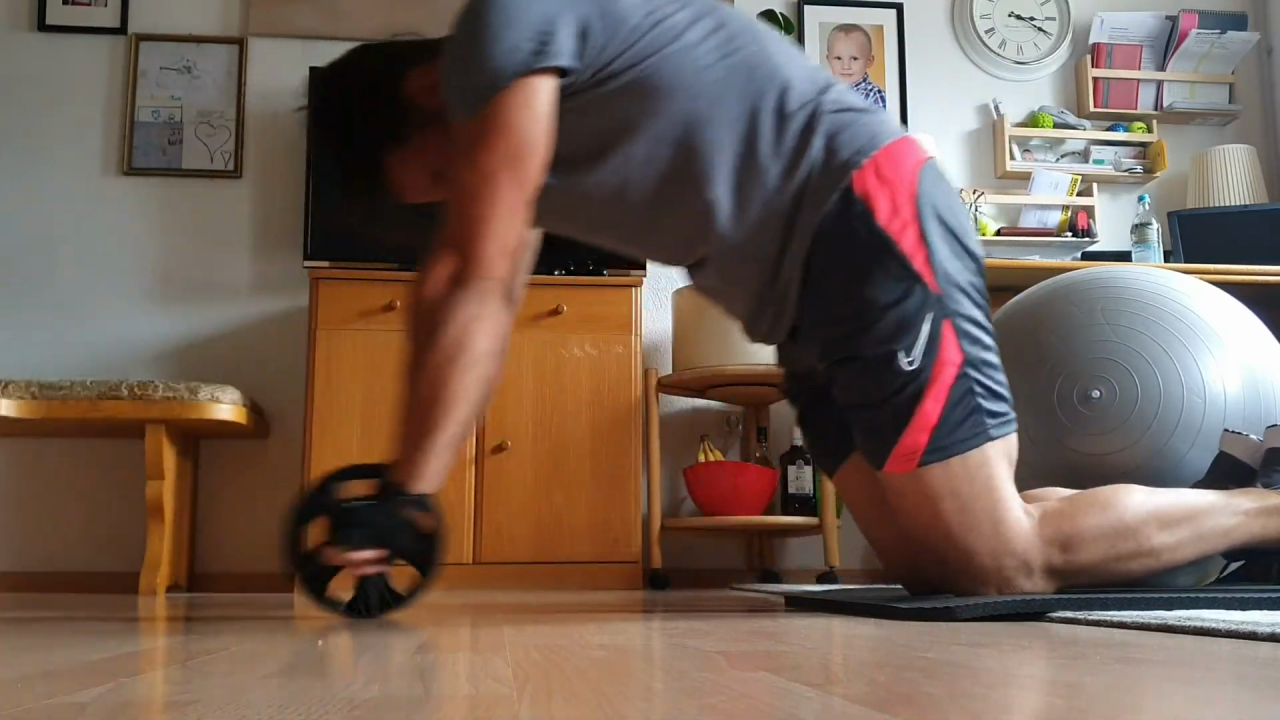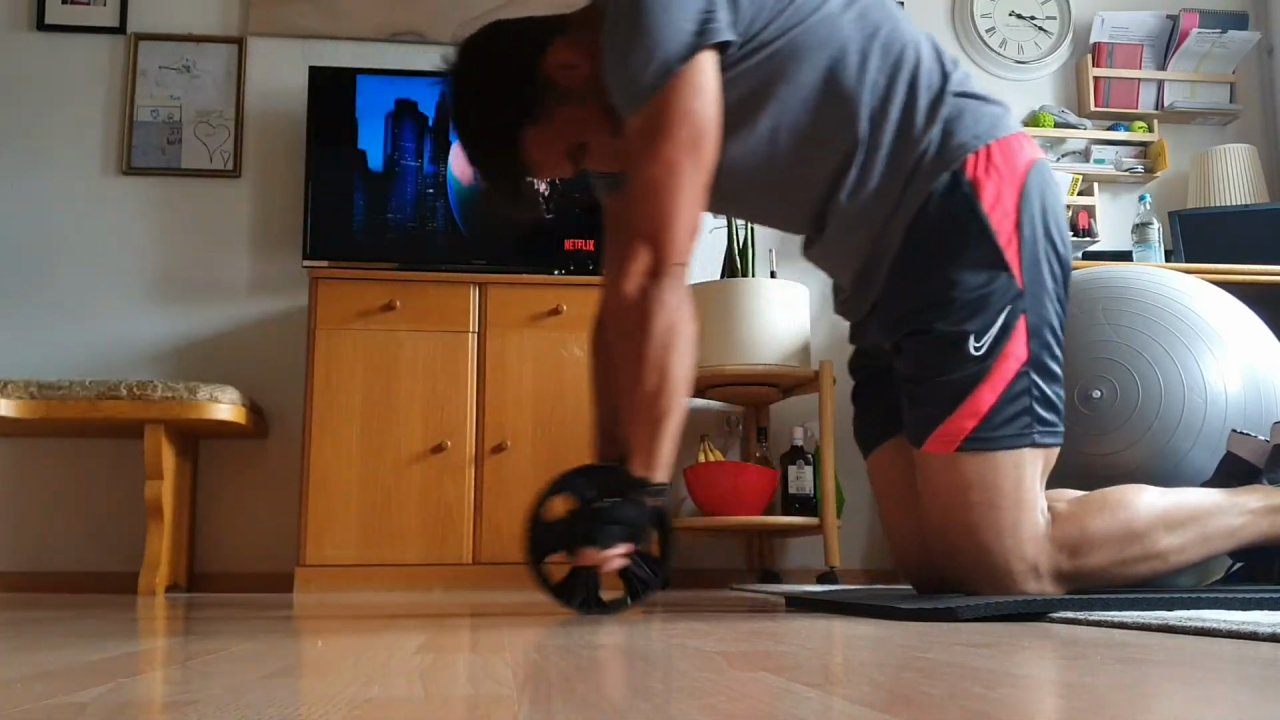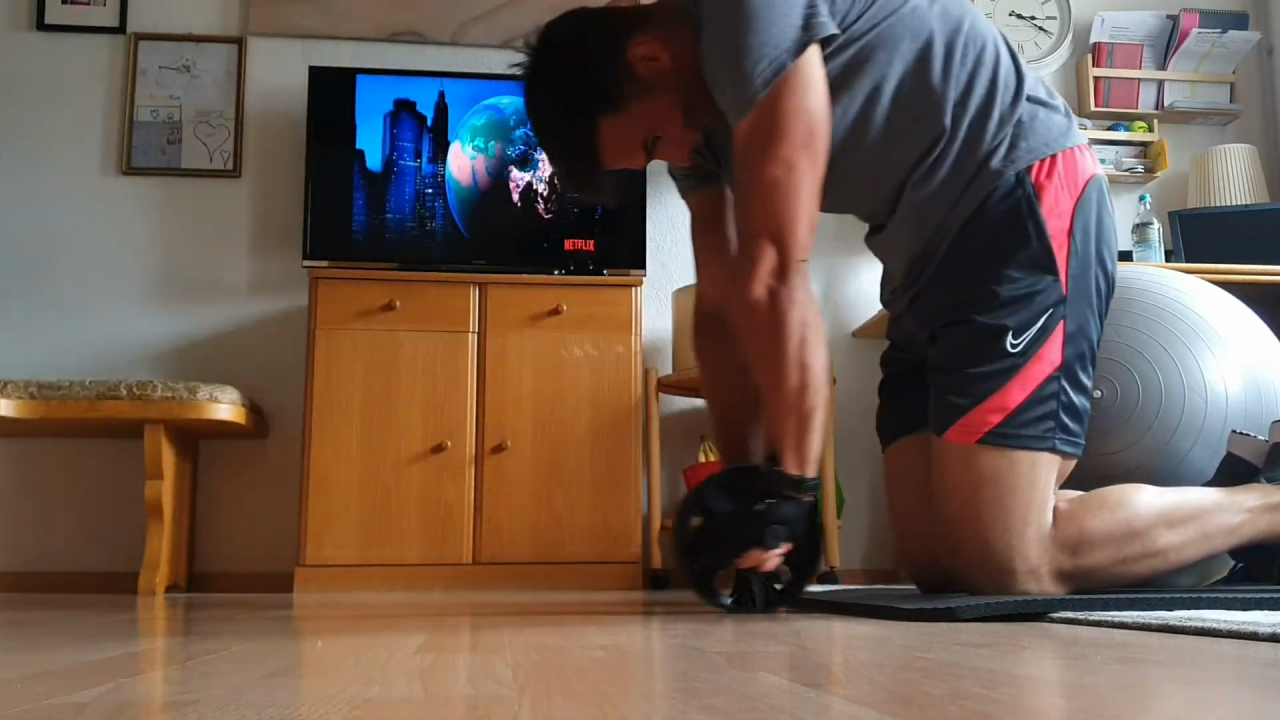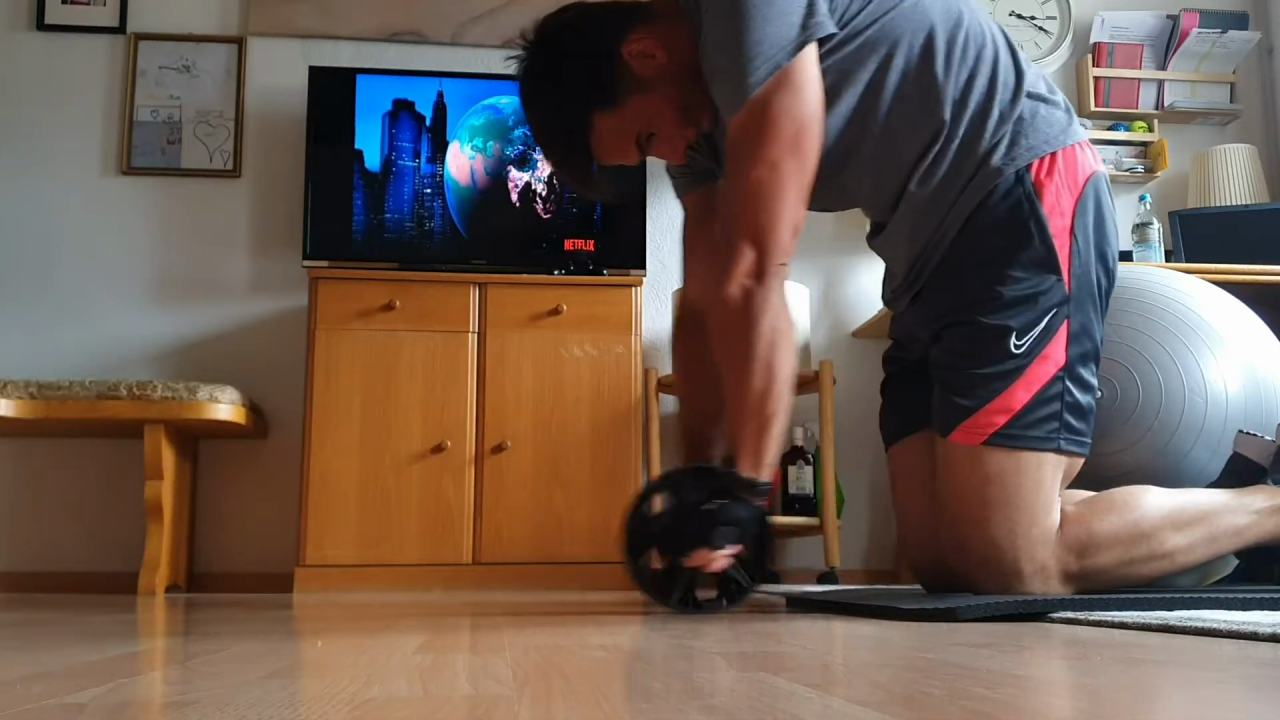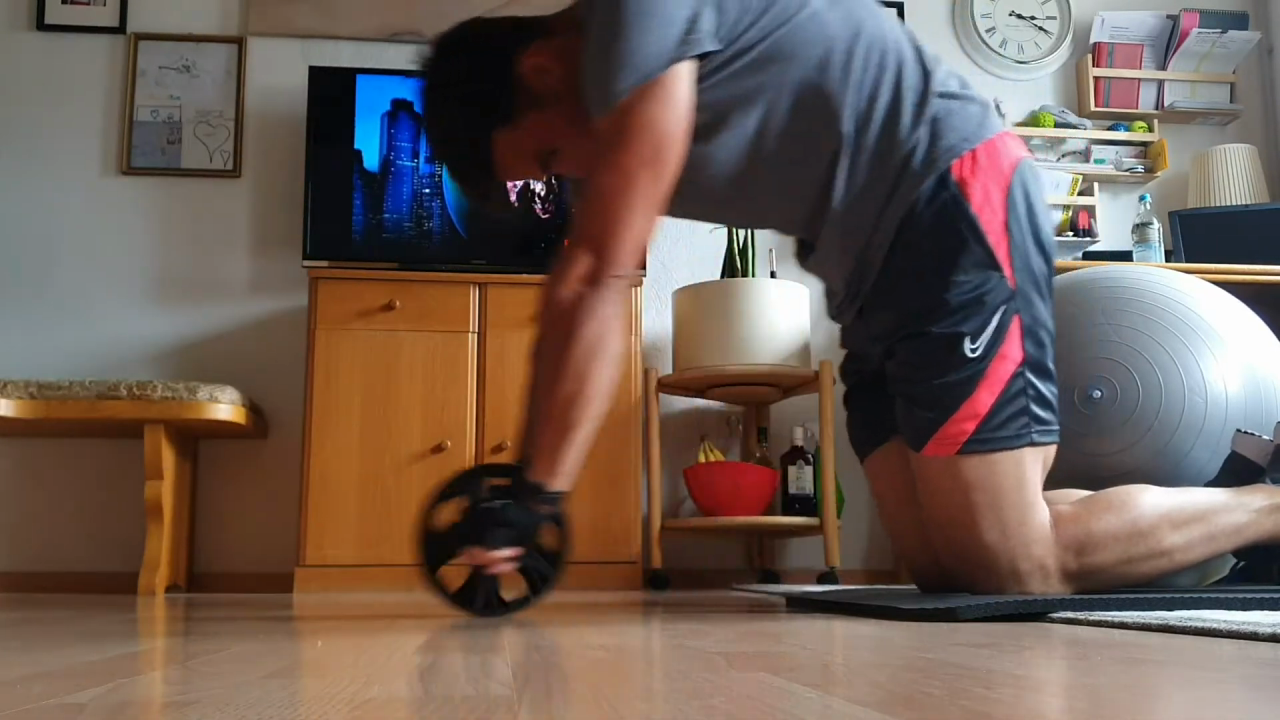
dt=0.4s
person 1, frame 1
right shoulder: (513, 121)
left elbow: (461, 283)
right elbow: (481, 315)
left wrist: (404, 496)
right wrist: (404, 497)
left hip: (871, 216)
right hip: (814, 280)
left knee: (1004, 565)
right knee: (930, 562)
person 1, frame 2
right shoulder: (627, 117)
left elbow: (655, 277)
right elbow: (628, 304)
left wrist: (641, 493)
left hip: (972, 200)
right hip: (890, 261)
left knee: (1006, 567)
right knee: (933, 564)
person 1, frame 3
right shoulder: (702, 113)
left elbow: (774, 275)
right elbow: (720, 305)
left wrist: (790, 488)
right hip: (935, 255)
left knee: (1005, 564)
right knee: (935, 562)
person 1, frame 4
right shoulder: (697, 109)
left elbow: (755, 275)
right elbow: (706, 305)
left wrist: (748, 491)
right hip: (935, 254)
left knee: (1012, 565)
right knee: (940, 562)
person 1, frame 5
right shoulder: (608, 110)
left elbow: (593, 280)
right elbow: (585, 302)
right wrist: (528, 496)
left hip: (959, 204)
right hip: (879, 262)
left knee: (1010, 566)
right knee: (940, 564)
